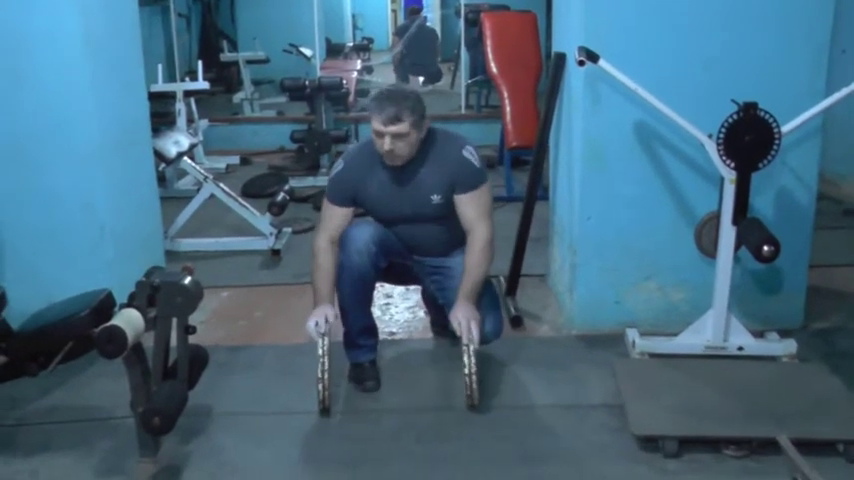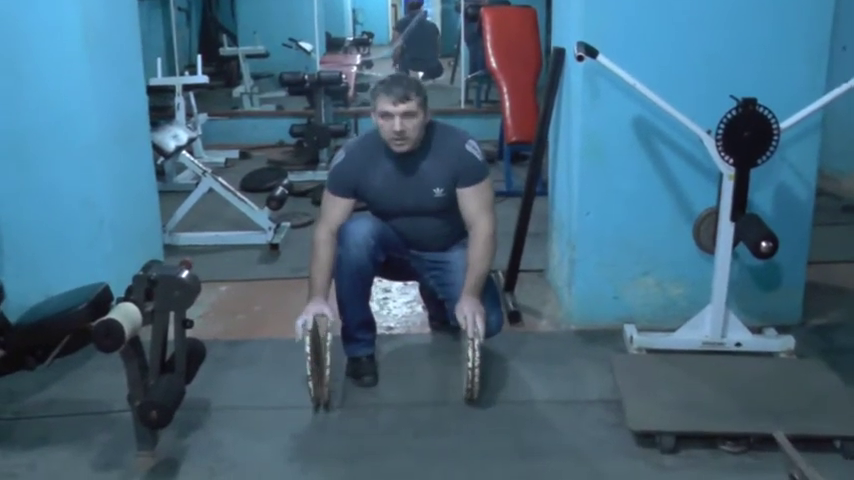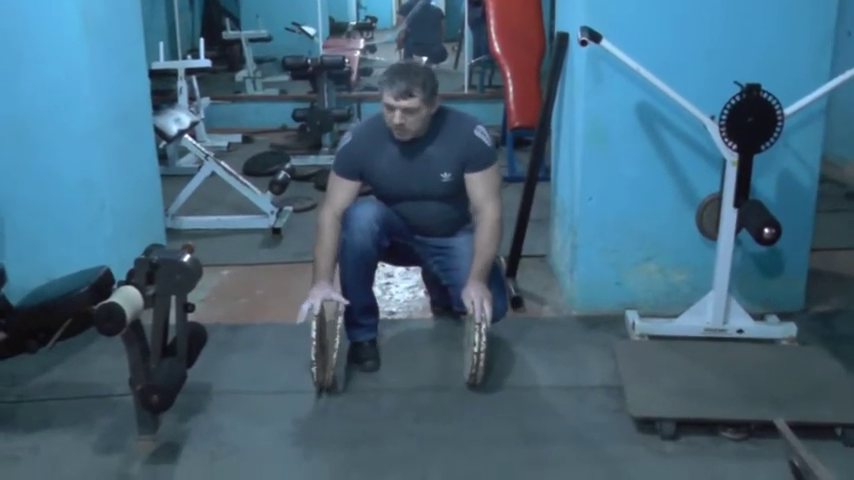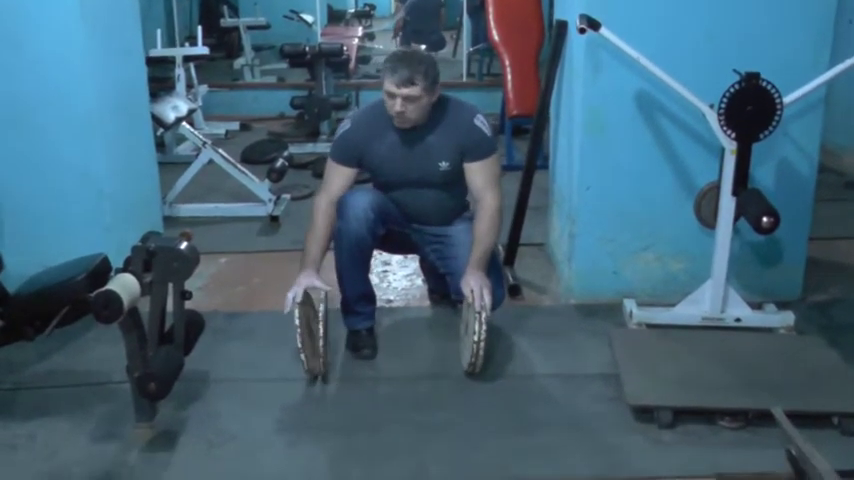
dt=0.5s
person 1, frame 1
left shoulder: (458, 155)
right shoulder: (352, 166)
left elbow: (480, 232)
right elbow: (327, 238)
left wrist: (465, 301)
right wrist: (323, 302)
left hip: (449, 256)
right hip: (393, 254)
left knee: (485, 329)
right knee: (357, 238)
left ankle: (438, 301)
right ankle: (361, 353)
person 1, frame 2
left shoulder: (460, 149)
right shoulder: (352, 157)
left elbow: (481, 226)
right elbow: (327, 230)
left wrist: (470, 295)
right wrist: (317, 297)
left hip: (447, 252)
right hip: (391, 249)
left knee: (485, 322)
right knee: (354, 232)
left ankle: (436, 297)
right ankle: (359, 348)
person 1, frame 3
left shoulder: (469, 135)
right shoulder: (360, 140)
left elbow: (488, 211)
right elbow: (332, 212)
left wrist: (477, 280)
right wrist: (322, 281)
left hip: (451, 237)
right hip: (395, 234)
left knee: (490, 307)
right knee: (360, 216)
left ankle: (438, 282)
right ankle: (361, 332)
person 1, frame 4
left shoulder: (469, 124)
right shoulder: (358, 127)
left elbow: (488, 200)
right elbow: (327, 200)
left wrist: (476, 269)
right wrist: (309, 269)
left hip: (449, 226)
right hip: (392, 222)
left knee: (486, 295)
right knee: (354, 205)
left ankle: (436, 270)
right ankle: (359, 321)
